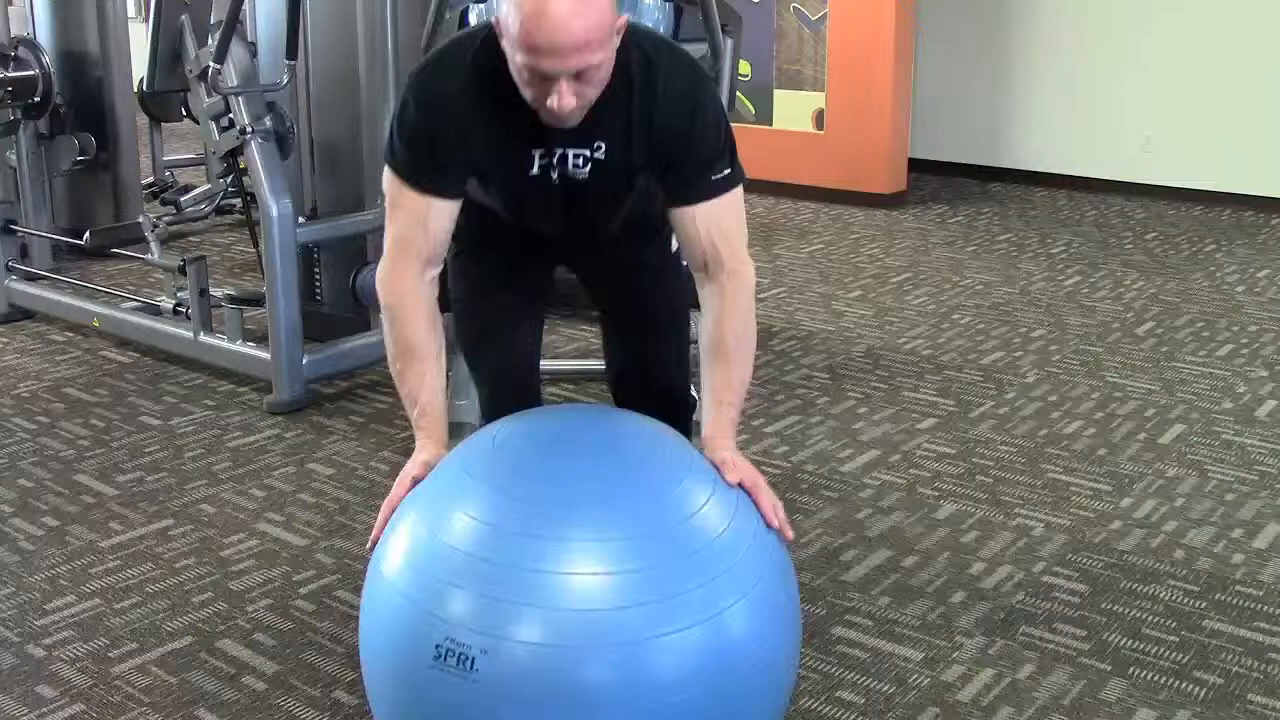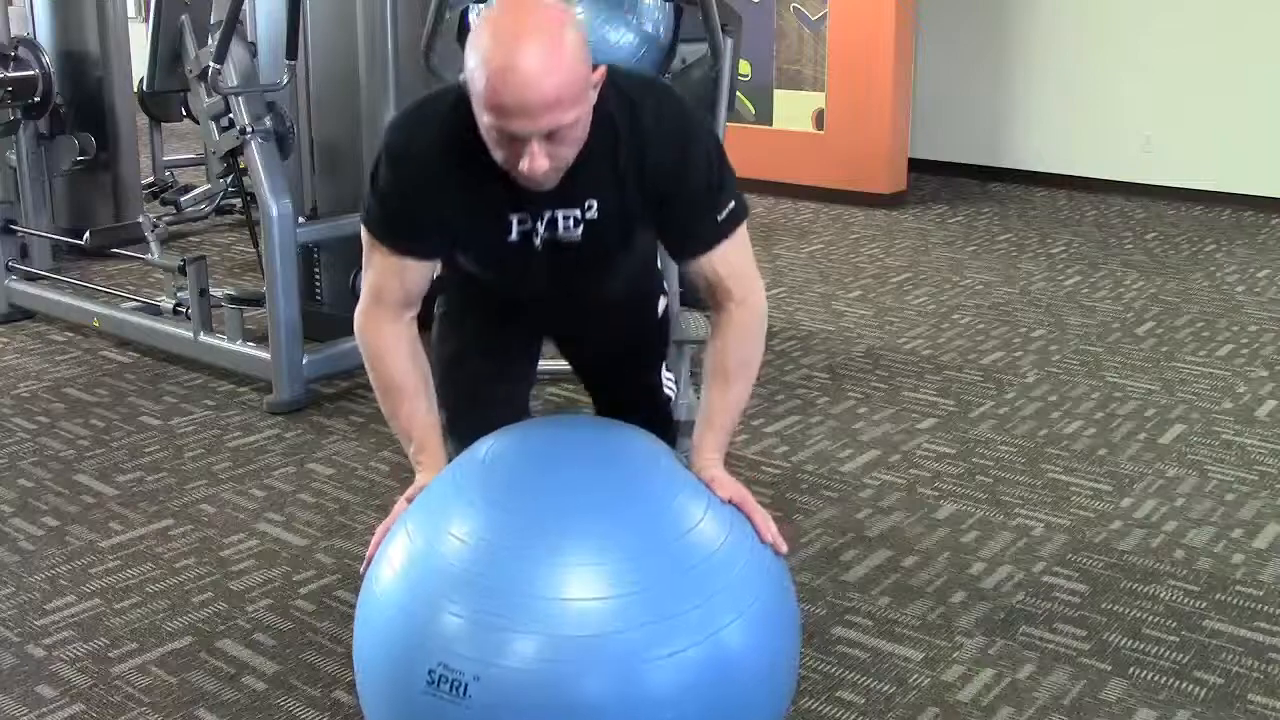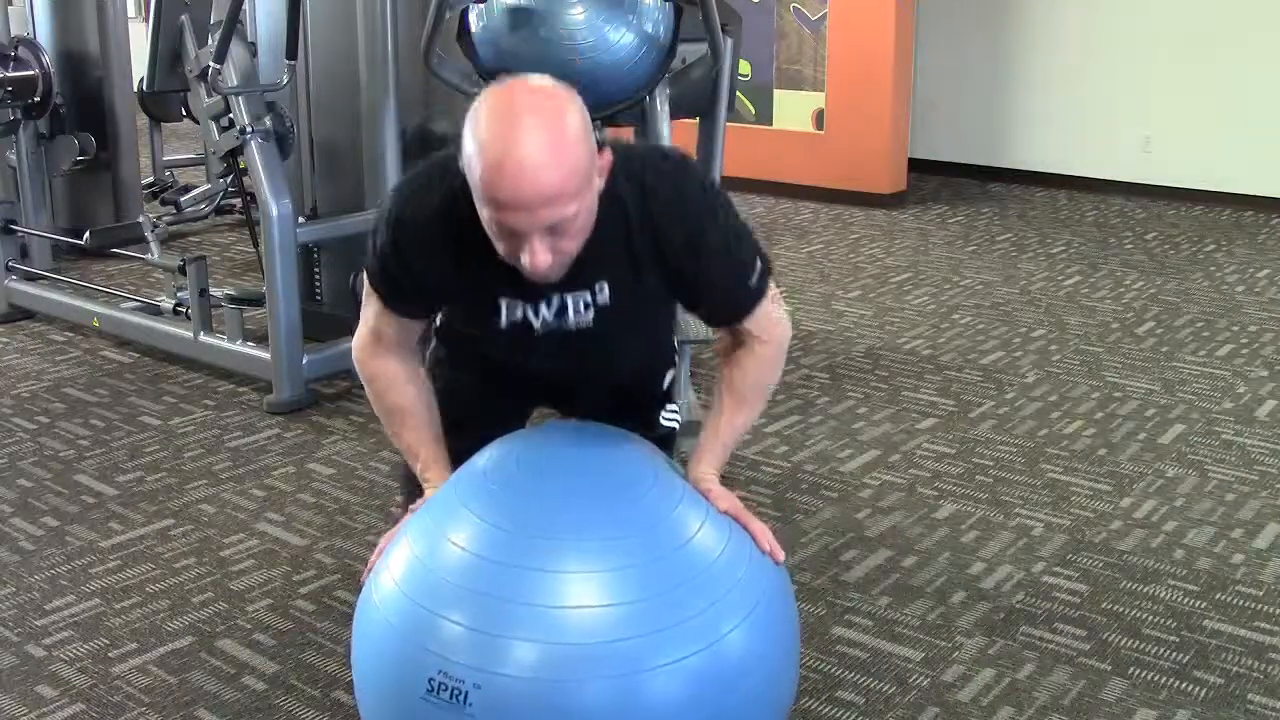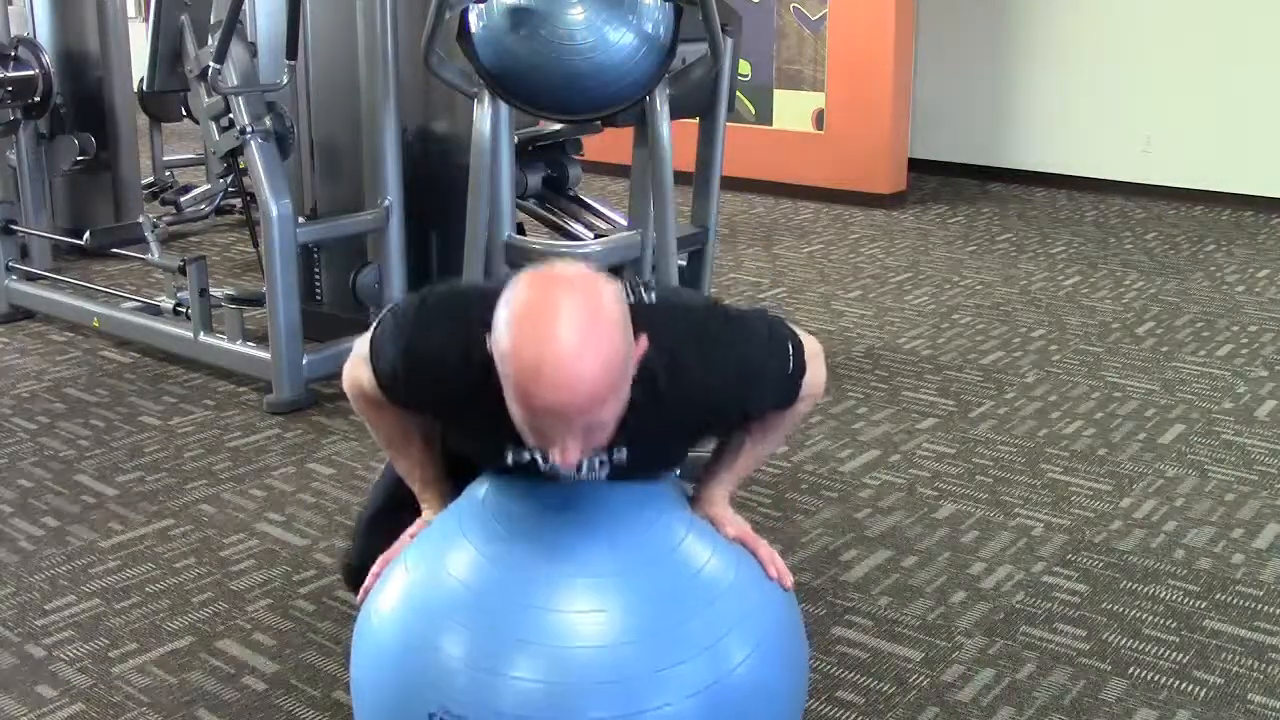
dt=0.4s
person 1, frame 1
left shoulder: (672, 82)
right shoulder: (447, 85)
left elbow: (723, 267)
right elbow: (409, 263)
left wrist: (721, 439)
right wrist: (431, 441)
left hip: (626, 222)
right hip: (498, 228)
left knee: (659, 394)
right knee: (510, 406)
person 1, frame 2
left shoulder: (661, 127)
right shoulder: (421, 146)
left elbow: (737, 296)
right elbow: (386, 311)
left wrist: (708, 460)
right wrist: (431, 470)
left hip: (617, 286)
right hip: (485, 294)
person 1, frame 3
left shoulder: (673, 203)
right shoulder: (424, 213)
left elbow: (764, 333)
right elbow: (382, 347)
left wrist: (704, 471)
right wrist: (437, 483)
left hip: (625, 367)
right hip: (481, 362)
person 1, frame 4
left shoulder: (704, 357)
right shoulder: (437, 342)
left elbow: (808, 372)
right elbow: (362, 378)
left wrist: (714, 494)
right wrist: (435, 502)
right knee: (372, 570)
